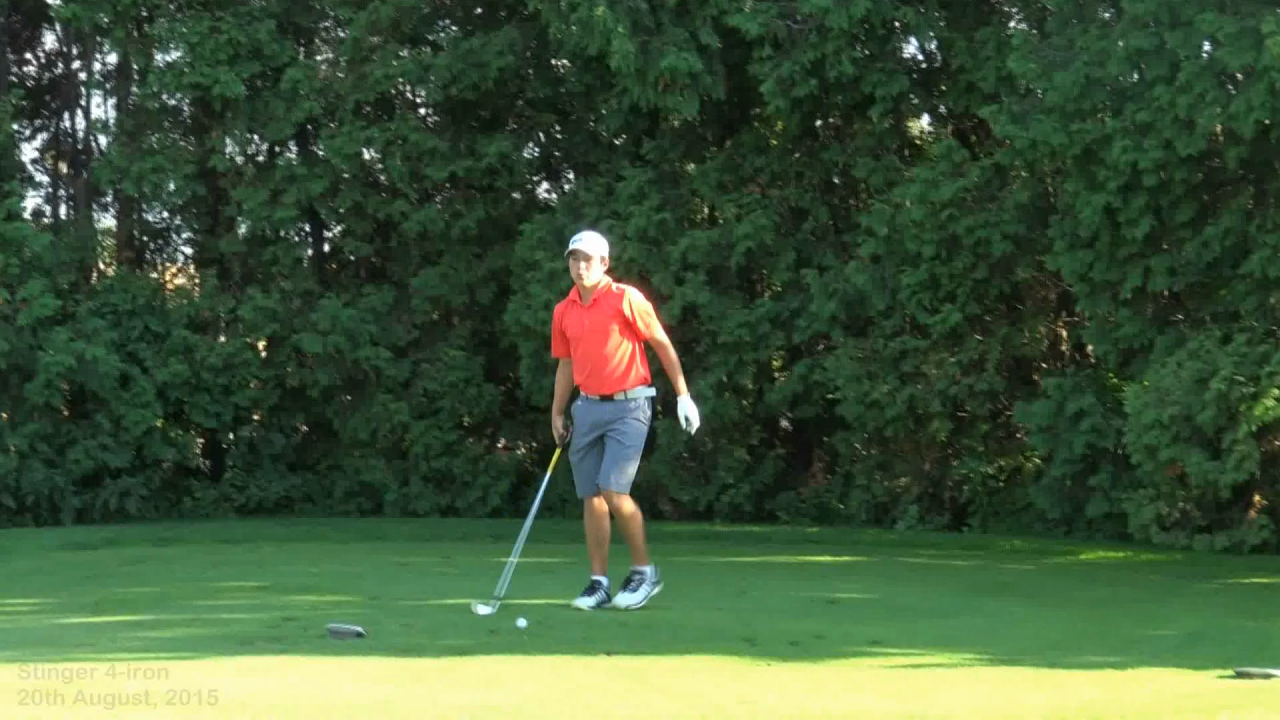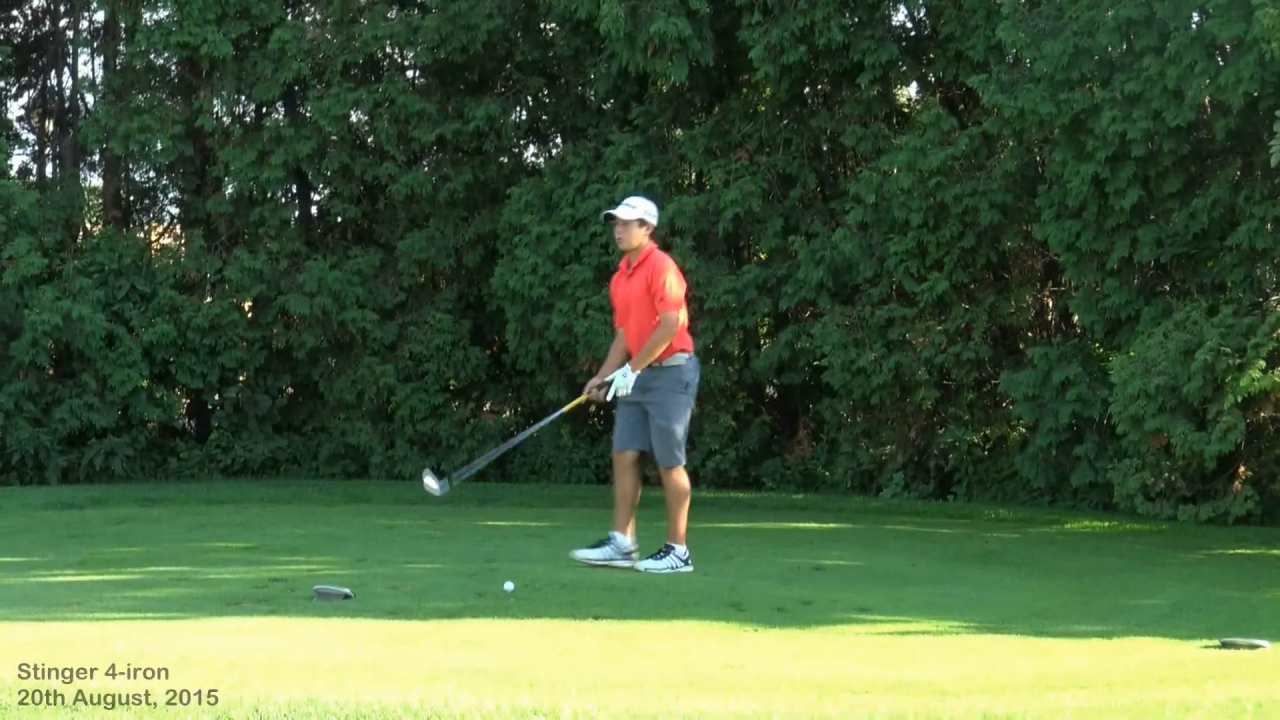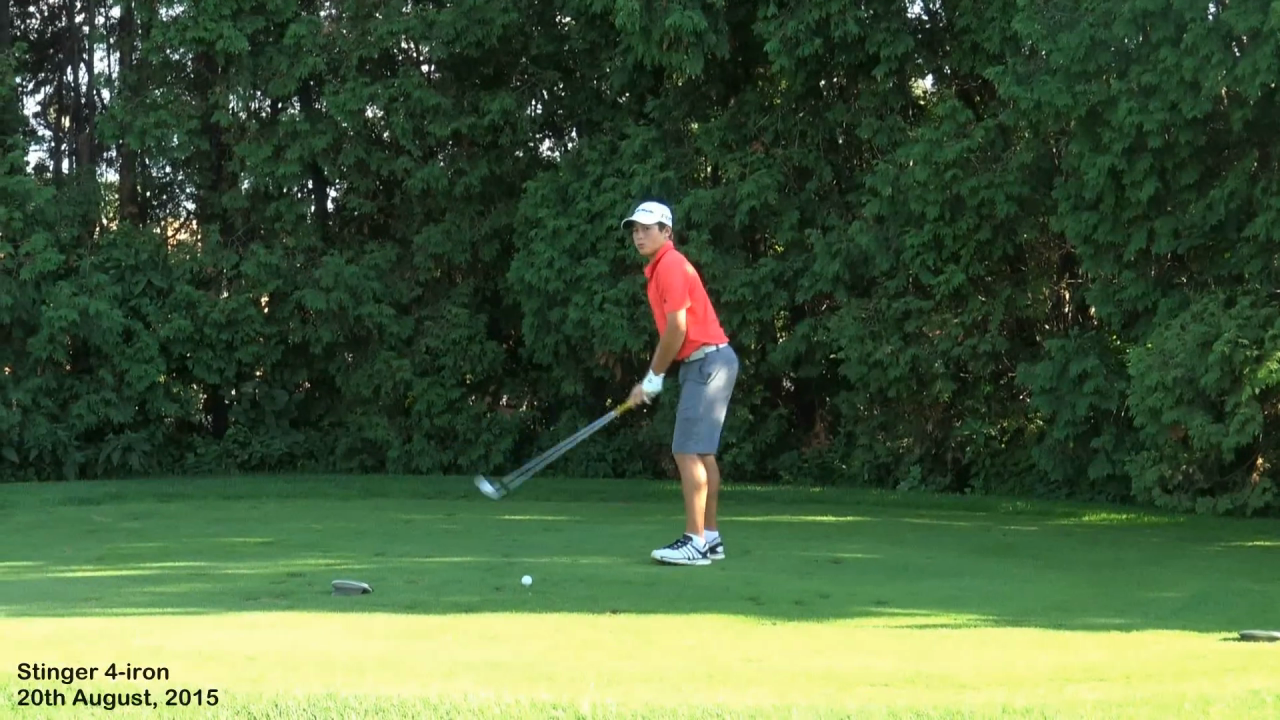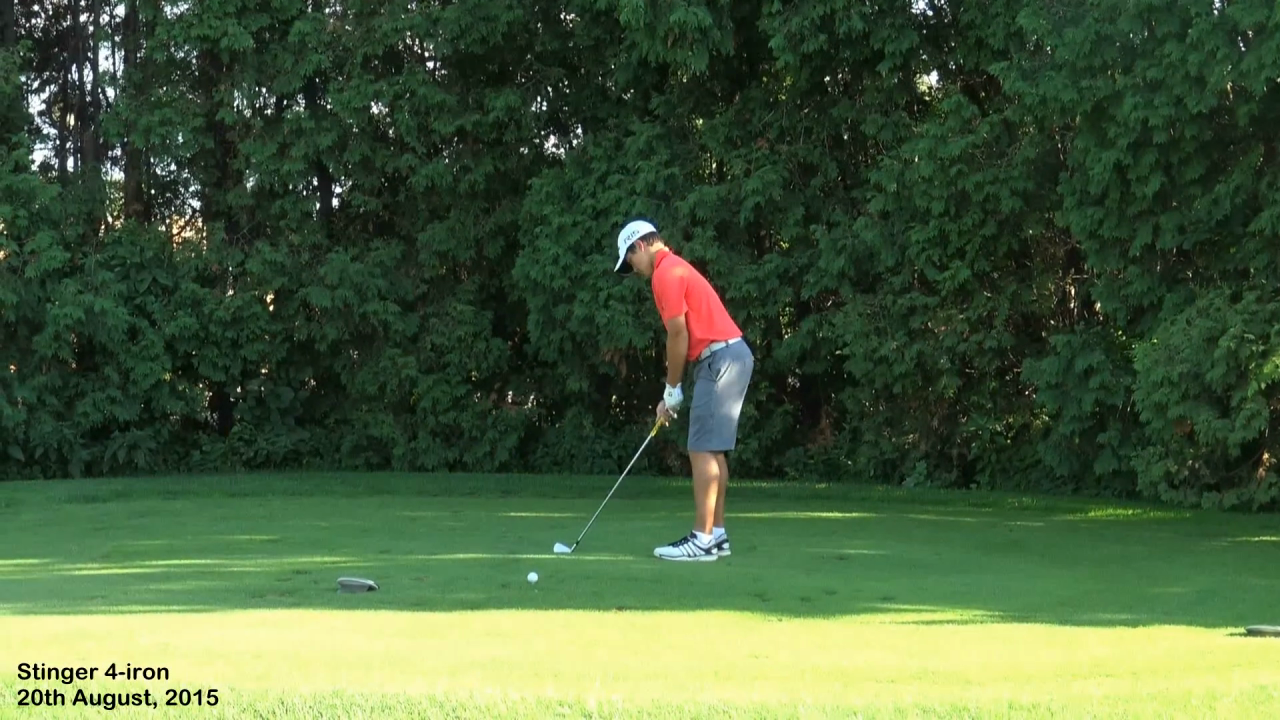
dt=0.5s
person 1, frame 1
left shoulder: (626, 298)
right shoulder: (562, 311)
left elbow: (662, 344)
left wrist: (683, 395)
right wrist: (557, 414)
left hip: (628, 406)
right hip: (587, 408)
left knee: (613, 492)
right knee: (591, 498)
left ankle: (644, 571)
right ankle: (598, 582)
person 1, frame 2
left shoulder: (661, 266)
right shoulder: (620, 277)
left elbow: (670, 326)
left wrist: (630, 370)
right wrist: (603, 375)
left hip: (670, 372)
right hip: (637, 376)
left knee: (669, 462)
right knee: (624, 455)
left ankle: (677, 550)
right ankle: (621, 541)
person 1, frame 3
left shoulder: (671, 266)
right shoulder: (658, 271)
left elbow: (678, 330)
left wrist: (654, 376)
right wrist: (649, 379)
left hip: (708, 363)
right hip: (699, 365)
left knee: (687, 452)
right knee: (700, 454)
left ankle: (695, 541)
right ankle: (709, 536)
person 1, frame 4
left shoulder: (665, 273)
right shoulder: (675, 268)
left elbow: (679, 336)
right elbow: (686, 336)
left wrist: (672, 388)
right wrist: (671, 392)
left hip: (722, 360)
right hip: (729, 357)
left knee: (702, 450)
right knee: (713, 449)
left ankle: (702, 540)
right ankle: (716, 533)
